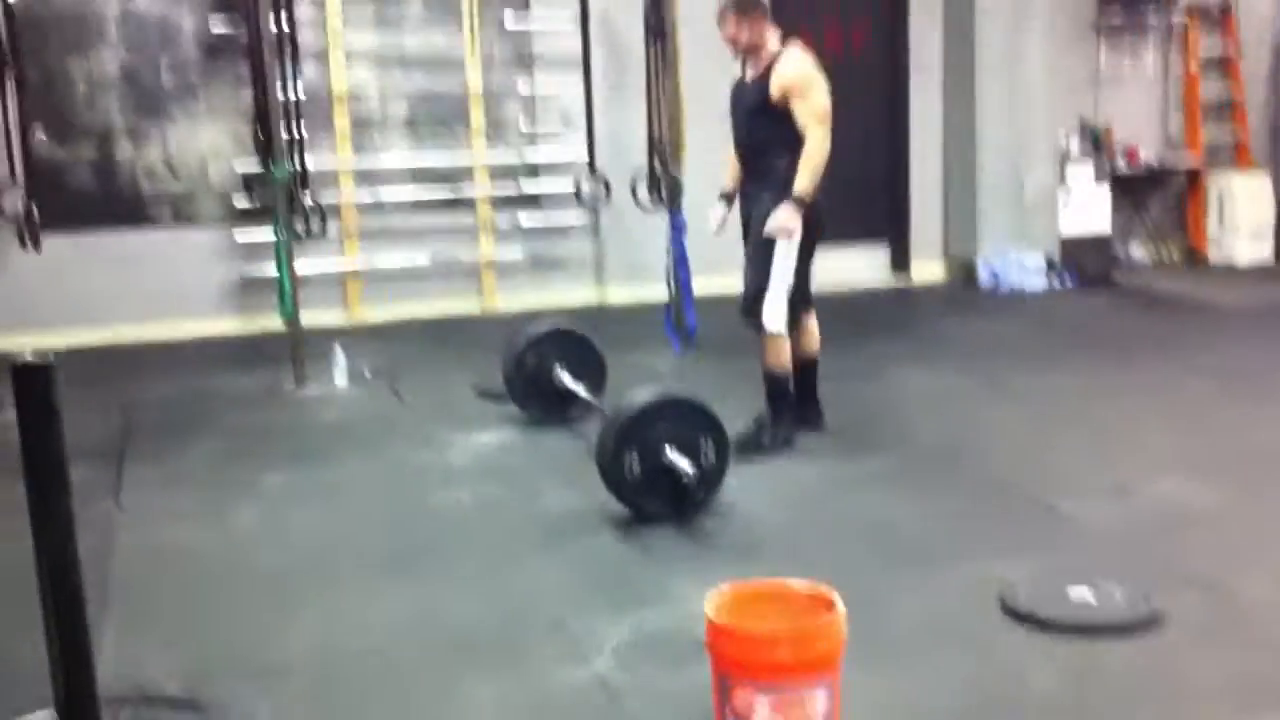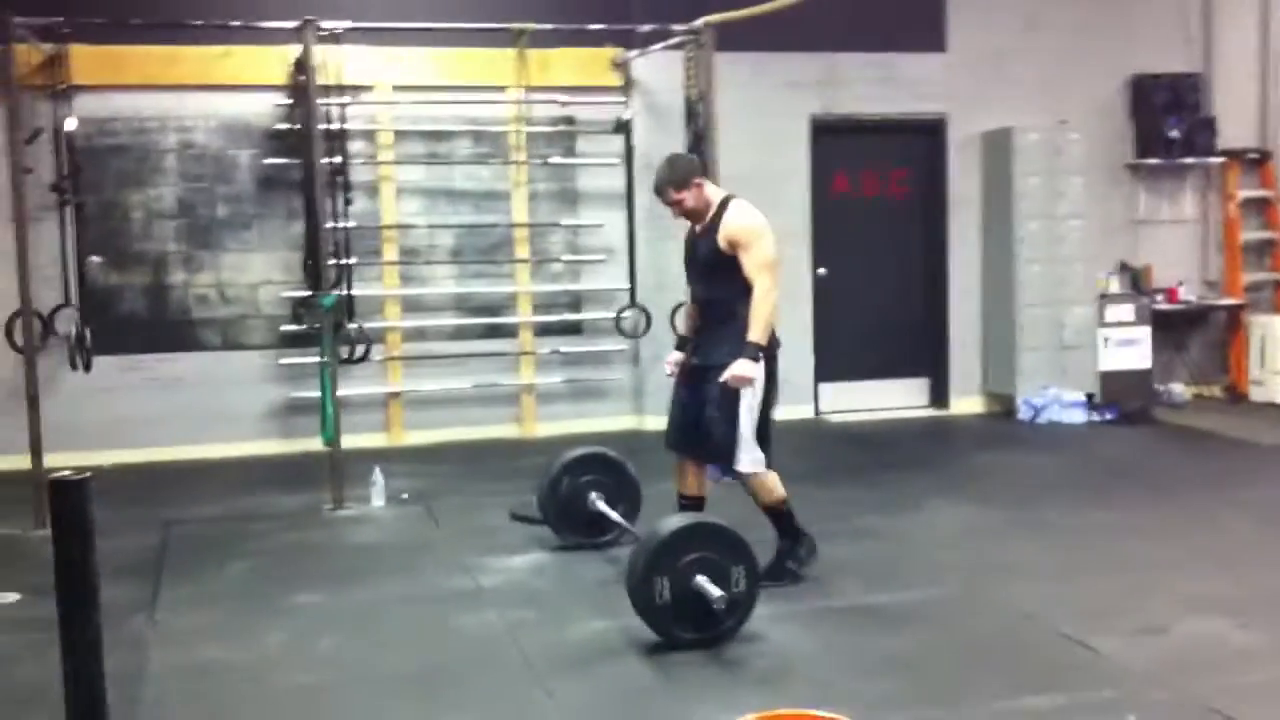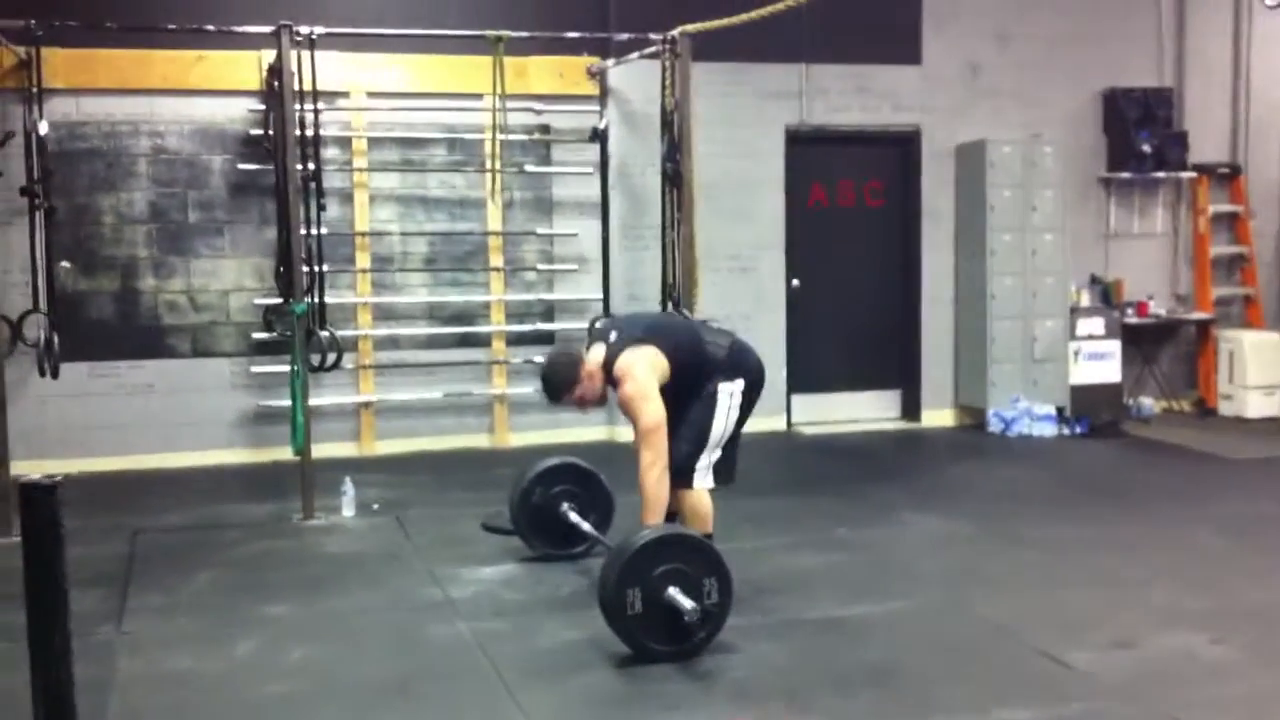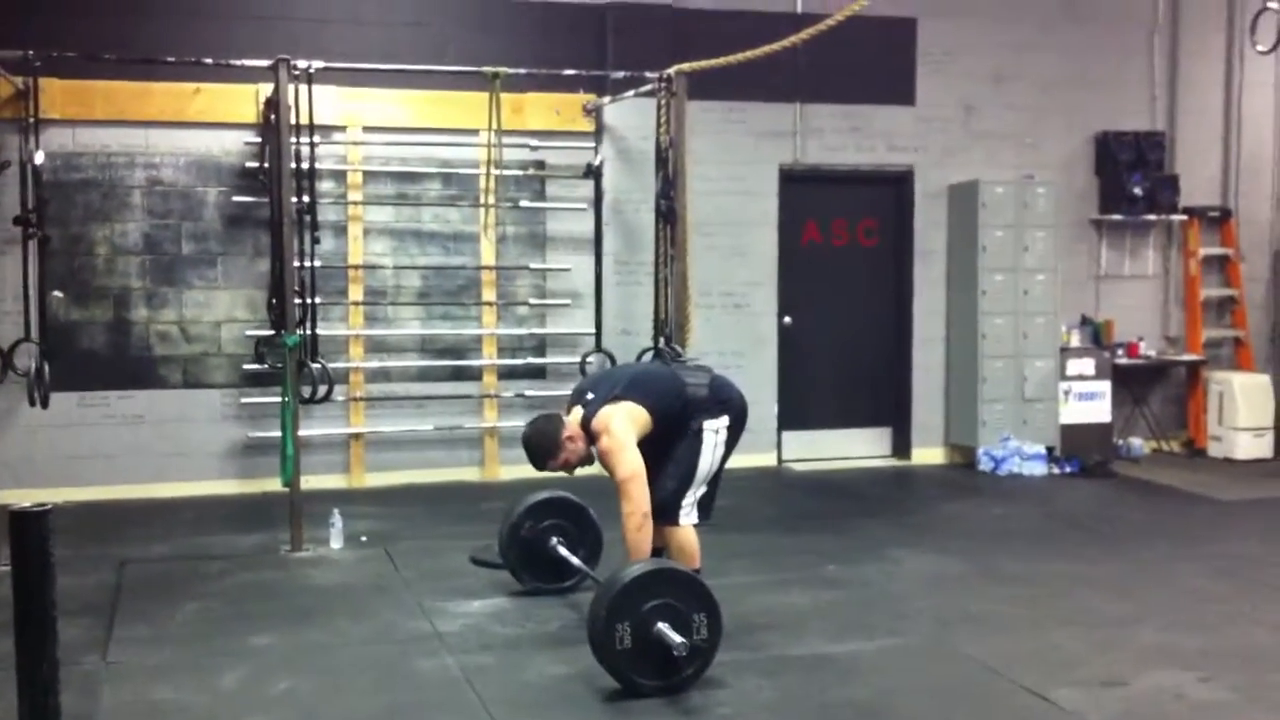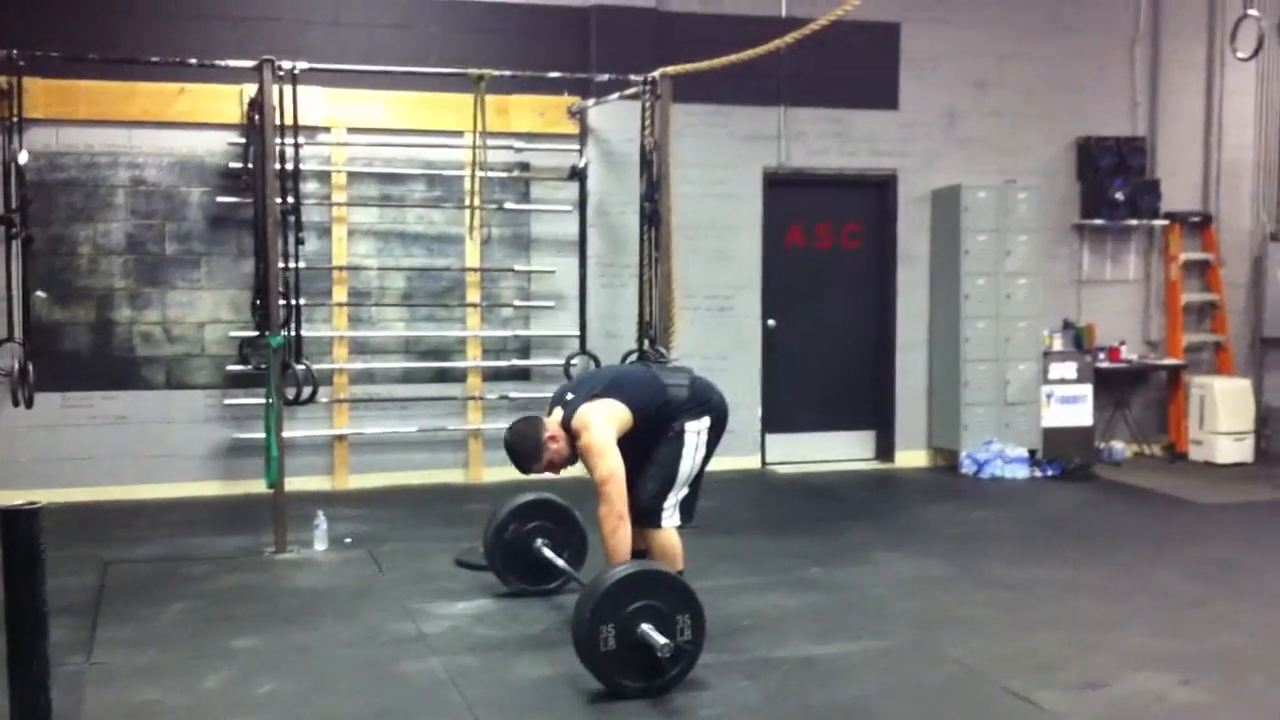
dt=0.7s
person 1, frame 1
left shoulder: (794, 69)
right shoulder: (747, 77)
left elbow: (817, 138)
left wrist: (796, 202)
right wrist: (726, 196)
left hip: (784, 207)
right hip: (758, 203)
left knee: (769, 311)
right knee: (794, 307)
left ankle: (780, 421)
right ankle: (804, 404)
person 1, frame 2
left shoulder: (740, 221)
right shoulder: (698, 228)
left elbow: (764, 288)
left wrist: (752, 352)
right wrist: (682, 343)
left hip: (738, 352)
right hip: (704, 350)
left knee: (742, 458)
right knee: (688, 446)
left ankle: (796, 543)
person 1, frame 3
left shoulder: (633, 379)
right shoulder: (599, 341)
left elbow: (654, 463)
left hip: (732, 372)
left knee: (686, 467)
right knee: (669, 460)
person 1, frame 4
left shoulder: (611, 433)
right shoulder: (577, 406)
left elbow: (637, 513)
left hip: (716, 409)
right hip: (683, 407)
left knee: (671, 506)
right knee: (646, 494)
person 1, frame 5
left shoulder: (591, 430)
right shoulder: (559, 409)
left elbow: (615, 515)
left hip: (697, 410)
right hip: (663, 410)
left knee: (653, 508)
right knee: (629, 497)
